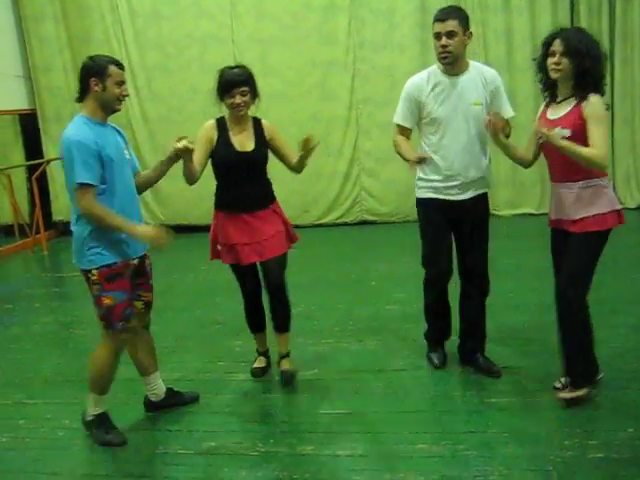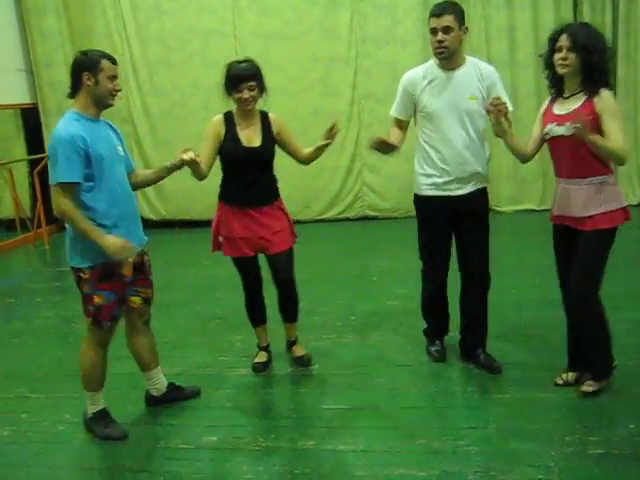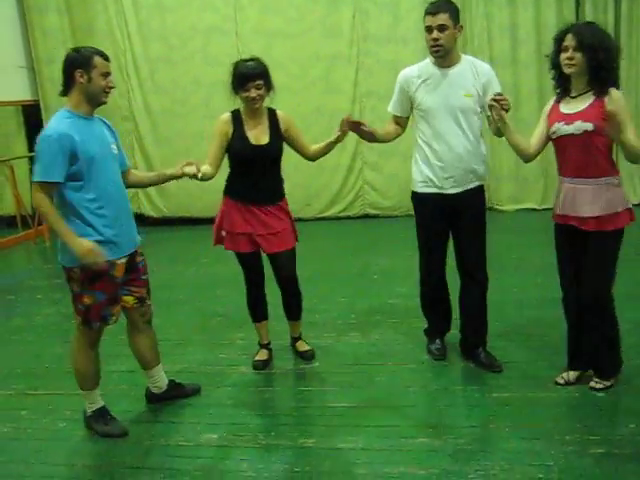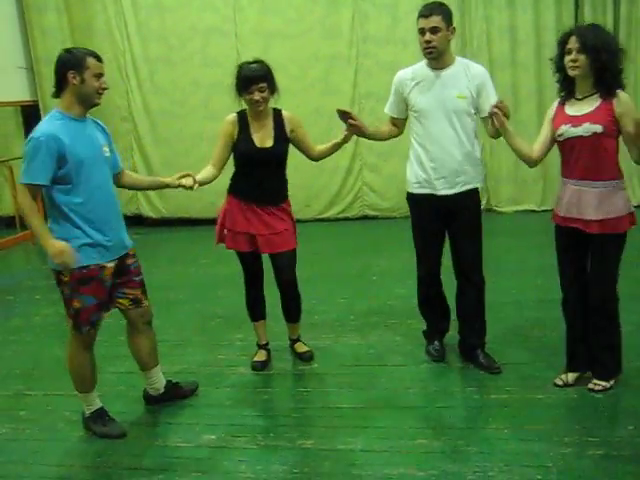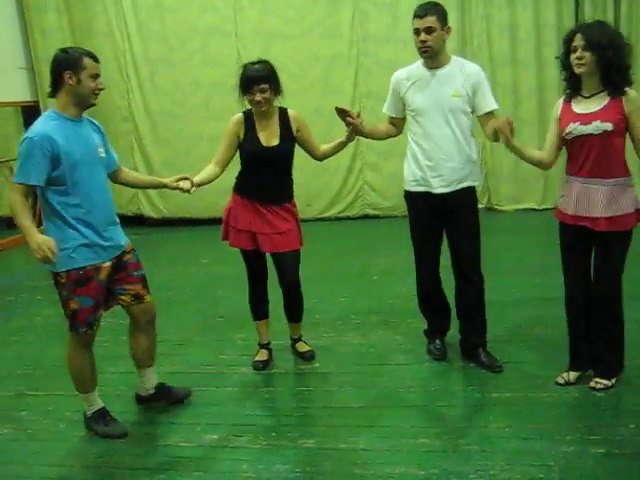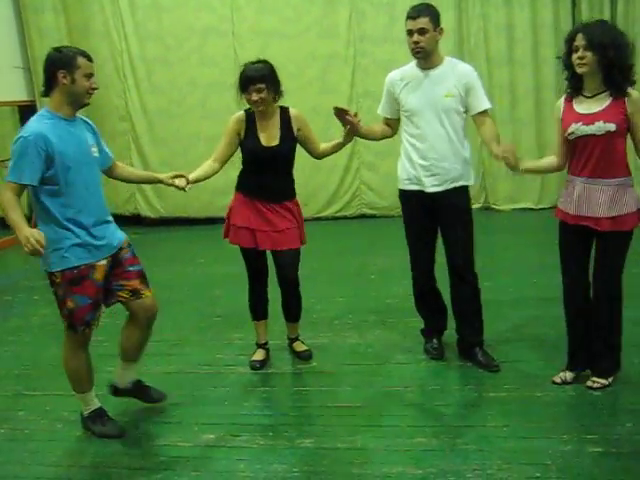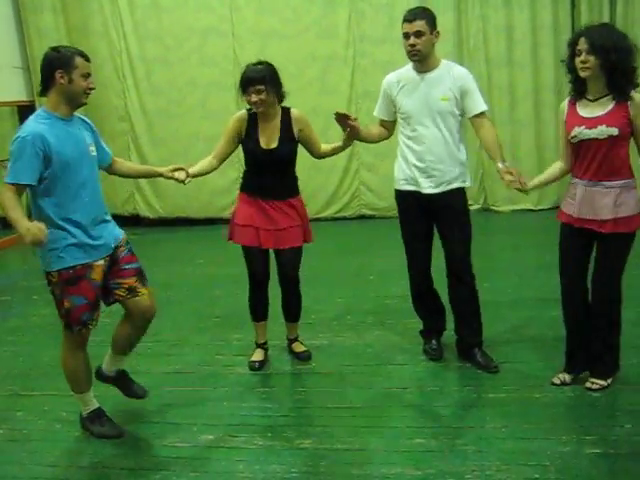
dt=0.1s
person 1, frame 1
left shoulder: (113, 132)
right shoulder: (79, 138)
left elbow: (137, 183)
right elbow: (86, 203)
left wrist: (169, 160)
right wrist: (137, 229)
left hip: (131, 250)
right hip: (103, 255)
left knee: (140, 322)
right knee: (117, 334)
left ankle: (157, 393)
right ankle: (94, 413)
person 1, frame 2
left shoulder: (108, 129)
right shoulder: (69, 135)
left elbow: (131, 178)
right elbow: (61, 199)
left wrist: (171, 167)
right wrist: (101, 238)
left hip: (132, 246)
right hip: (98, 256)
left knee: (140, 318)
right knee: (100, 333)
left ankle: (158, 389)
right ankle: (94, 411)
person 1, frame 3
left shoulder: (103, 127)
right shoulder: (58, 133)
left elbow: (126, 177)
right elbow: (41, 195)
left wrist: (171, 174)
right wrist: (72, 240)
left hip: (125, 245)
right hip: (91, 255)
left knee: (140, 316)
right knee: (90, 332)
left ankle: (159, 386)
right ankle: (93, 408)
person 1, frame 4
left shoulder: (97, 128)
right shoulder: (47, 136)
left elbow: (120, 176)
right elbow: (26, 195)
left wrist: (166, 182)
right wrist: (47, 240)
left hip: (118, 246)
right hip: (80, 257)
left knee: (140, 316)
right knee: (85, 335)
left ankle: (158, 388)
right ankle: (92, 410)
person 1, frame 5
left shoulder: (93, 128)
right shoulder: (42, 136)
left elbow: (117, 173)
right elbow: (19, 194)
left wrist: (163, 182)
right wrist: (33, 234)
left hip: (115, 244)
right hip: (76, 257)
left knee: (144, 312)
right knee: (83, 335)
left ankle: (149, 388)
right ankle: (93, 409)
person 1, frame 6
left shoulder: (86, 127)
right shoulder: (36, 135)
left elbow: (112, 168)
left wrist: (159, 178)
left hip: (111, 239)
right hip: (71, 254)
left knee: (146, 308)
right knee: (79, 335)
left ankle: (126, 379)
right ankle: (90, 409)
person 1, frame 7
left shoulder: (84, 126)
right shoulder: (34, 135)
left elbow: (111, 164)
left wrist: (158, 171)
left hip: (109, 238)
right hip: (69, 254)
left knee: (144, 307)
right knee: (77, 334)
left ankle: (112, 368)
right ankle: (89, 410)
person 2, frame 1
left shoulder: (488, 79)
right shoulder: (418, 85)
left elbow: (504, 127)
right elbow: (400, 135)
left wrist: (503, 135)
right wrist: (409, 155)
left hip: (475, 194)
right hip: (433, 195)
left knee: (476, 276)
right knee: (437, 273)
left ankle: (472, 349)
right ankle: (436, 339)
person 2, frame 2
left shoulder: (485, 74)
right shoulder: (414, 79)
right elbow: (399, 127)
right wrist: (388, 143)
left hip: (473, 190)
right hip: (430, 191)
left knee: (476, 271)
right knee: (433, 270)
left ankle: (474, 345)
right ankle: (436, 333)
person 2, frame 3
left shoulder: (481, 72)
right shoulder: (410, 77)
left elbow: (498, 129)
right elbow: (397, 125)
right wrist: (370, 132)
left hip: (470, 188)
right hip: (428, 189)
left knee: (474, 270)
right knee: (431, 269)
left ankle: (475, 343)
right ankle: (436, 332)
person 2, frame 4
left shoulder: (475, 74)
right shoulder: (405, 79)
left elbow: (491, 126)
right elbow: (395, 127)
left wrist: (499, 124)
right wrist: (363, 130)
left hip: (464, 188)
right hip: (422, 190)
left knee: (470, 270)
right knee: (427, 269)
left ankle: (473, 345)
right ankle: (435, 333)
person 2, frame 5
left shoulder: (470, 73)
right shoulder: (402, 79)
left elbow: (488, 124)
right elbow: (394, 127)
left wrist: (499, 129)
right wrist: (361, 129)
left hip: (461, 187)
right hip: (419, 188)
left knee: (468, 269)
right knee: (426, 268)
left ankle: (474, 344)
right ankle: (437, 332)
person 2, frame 6
left shoulder: (463, 74)
right shoulder: (396, 80)
left elbow: (484, 121)
right elbow: (389, 128)
left wrist: (498, 149)
right wrist: (357, 128)
left hip: (454, 185)
right hip: (412, 187)
left knee: (463, 267)
right knee: (421, 266)
left ankle: (471, 343)
right ankle: (433, 331)
person 2, frame 7
left shoulder: (459, 77)
right shoulder: (393, 82)
left elbow: (481, 124)
right elbow: (385, 129)
left wrist: (500, 163)
right wrist: (357, 131)
left hip: (450, 186)
right hip: (409, 188)
left knee: (460, 267)
right knee: (418, 267)
left ankle: (470, 343)
right ankle: (432, 332)
person 3, frame 1
left shoulder: (591, 103)
right shoulder: (546, 107)
left elbow: (600, 159)
right elbow: (528, 159)
left wrist: (556, 141)
right wrist: (501, 141)
left hip: (592, 207)
right hip: (561, 208)
left knee: (570, 291)
right knee: (566, 290)
left ankle: (581, 377)
right ankle: (583, 366)
person 3, frame 2
left shoulder: (601, 99)
right shoulder: (549, 104)
left elbow: (620, 155)
right elbow: (525, 153)
left wrist: (588, 136)
right wrist: (501, 126)
left hip: (599, 203)
right hip: (564, 204)
left knee: (584, 288)
right knee: (569, 289)
left ankle: (600, 368)
right ankle: (579, 362)
person 3, frame 3
right shoulder: (555, 104)
right elbow: (529, 153)
right wrist: (503, 124)
left hip: (604, 204)
right hip: (568, 204)
left knee: (596, 289)
right knee: (571, 289)
left ankle: (607, 365)
right ankle: (579, 361)
person 3, frame 4
right shoulder: (558, 107)
right elbow: (534, 157)
right wrist: (506, 133)
left hip: (608, 205)
right hip: (569, 205)
left knee: (601, 291)
right knee: (571, 289)
left ankle: (606, 367)
right ankle: (578, 362)
person 3, frame 5
right shoulder: (563, 104)
right elbow: (546, 160)
right wrist: (512, 144)
right hip: (574, 203)
left knee: (606, 288)
right knee: (575, 288)
left ankle: (608, 365)
right ankle: (579, 361)
person 3, frame 6
right shoulder: (564, 104)
right elbow: (559, 160)
right wrist: (523, 166)
right hip: (575, 202)
left knee: (606, 287)
right knee: (573, 285)
left ankle: (605, 365)
right ankle: (577, 360)
person 3, frame 7
right shoulder: (568, 106)
right elbow: (565, 163)
right wrist: (531, 184)
right hip: (577, 205)
left knee: (606, 288)
right knee: (571, 287)
left ankle: (604, 365)
right ankle: (575, 362)
person 4, frame 1
left shoulder: (264, 128)
right shoulder: (211, 130)
left elbow: (295, 165)
right elbow: (192, 178)
left wrist: (305, 154)
right wrist: (186, 157)
left hip: (266, 218)
right hip: (230, 221)
left knee: (276, 285)
right knee: (249, 290)
left ankle: (284, 355)
right ankle: (261, 352)
person 4, frame 2
left shoulder: (272, 122)
right shoulder: (219, 124)
left elbow: (302, 157)
right elbow: (203, 171)
left wrist: (324, 144)
right wrist: (192, 165)
left hip: (271, 211)
right hip: (235, 215)
left knee: (285, 279)
right knee: (251, 283)
left ankle: (293, 341)
right ankle: (263, 346)
person 4, frame 3
left shoulder: (280, 119)
right shoulder: (227, 122)
left elbow: (310, 153)
right elbow: (211, 170)
left wrist: (336, 138)
right wrist: (197, 172)
left hip: (274, 210)
right hip: (239, 212)
left knee: (288, 278)
right knee: (253, 279)
left ankle: (296, 337)
right ankle: (264, 344)
person 4, frame 4
left shoulder: (286, 119)
right shoulder: (233, 123)
left elbow: (313, 154)
right elbow: (214, 167)
left wrist: (344, 139)
right wrist: (195, 181)
left hip: (277, 210)
right hip: (242, 211)
left knee: (287, 279)
right knee: (253, 279)
left ankle: (295, 338)
right ankle: (262, 345)
person 4, frame 5
left shoulder: (292, 118)
right shoulder: (239, 123)
left elbow: (318, 153)
right elbow: (217, 166)
left wrist: (347, 138)
right wrist: (194, 182)
left hip: (282, 210)
right hip: (247, 210)
left knee: (291, 280)
right knee: (257, 278)
left ankle: (296, 338)
right ankle: (264, 344)
person 4, frame 6
left shoulder: (293, 117)
right shoulder: (240, 120)
left elbow: (317, 151)
right elbow: (217, 162)
left wrist: (346, 138)
right wrist: (190, 178)
left hip: (284, 208)
right hip: (248, 208)
left knee: (289, 278)
right knee: (257, 278)
left ankle: (294, 337)
right ankle: (261, 344)
person 4, frame 7
left shoulder: (294, 118)
right shoulder: (242, 120)
left elbow: (318, 151)
right elbow: (215, 158)
left wrist: (346, 142)
right wrist: (189, 172)
left hip: (288, 207)
right hip: (252, 207)
left knee: (290, 277)
right knee: (258, 278)
left ankle: (293, 338)
right ankle: (260, 344)
